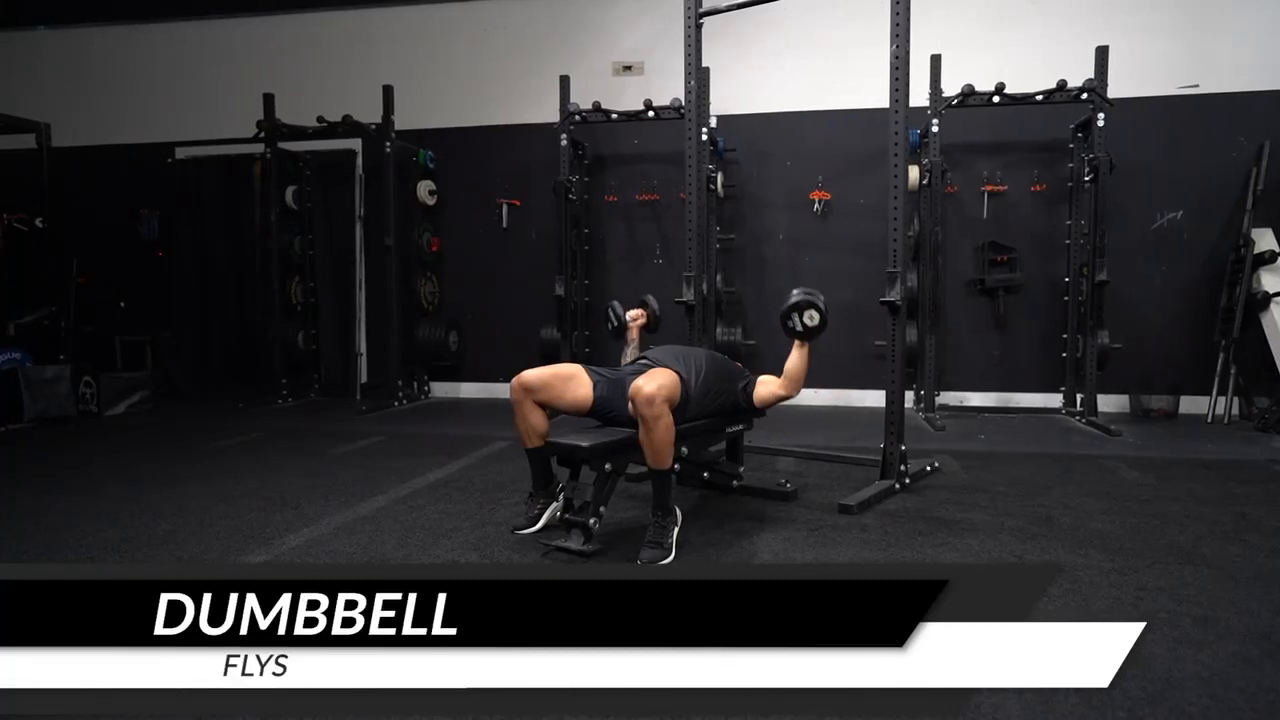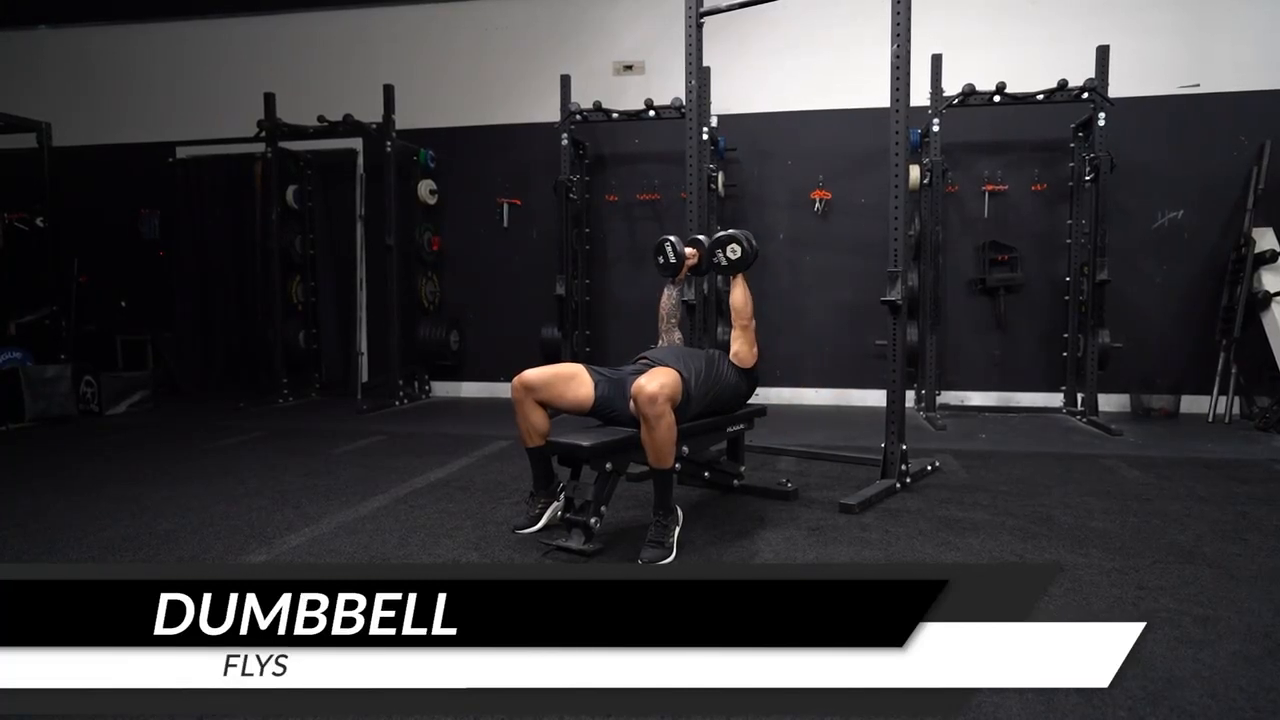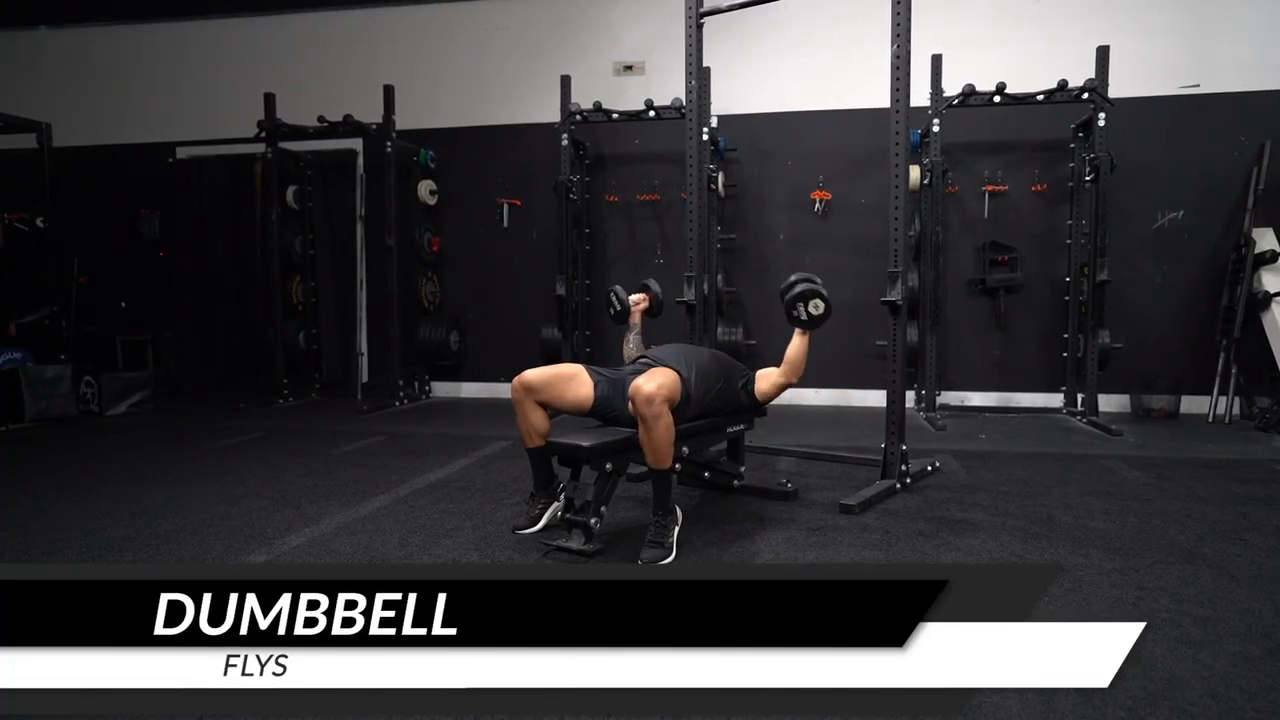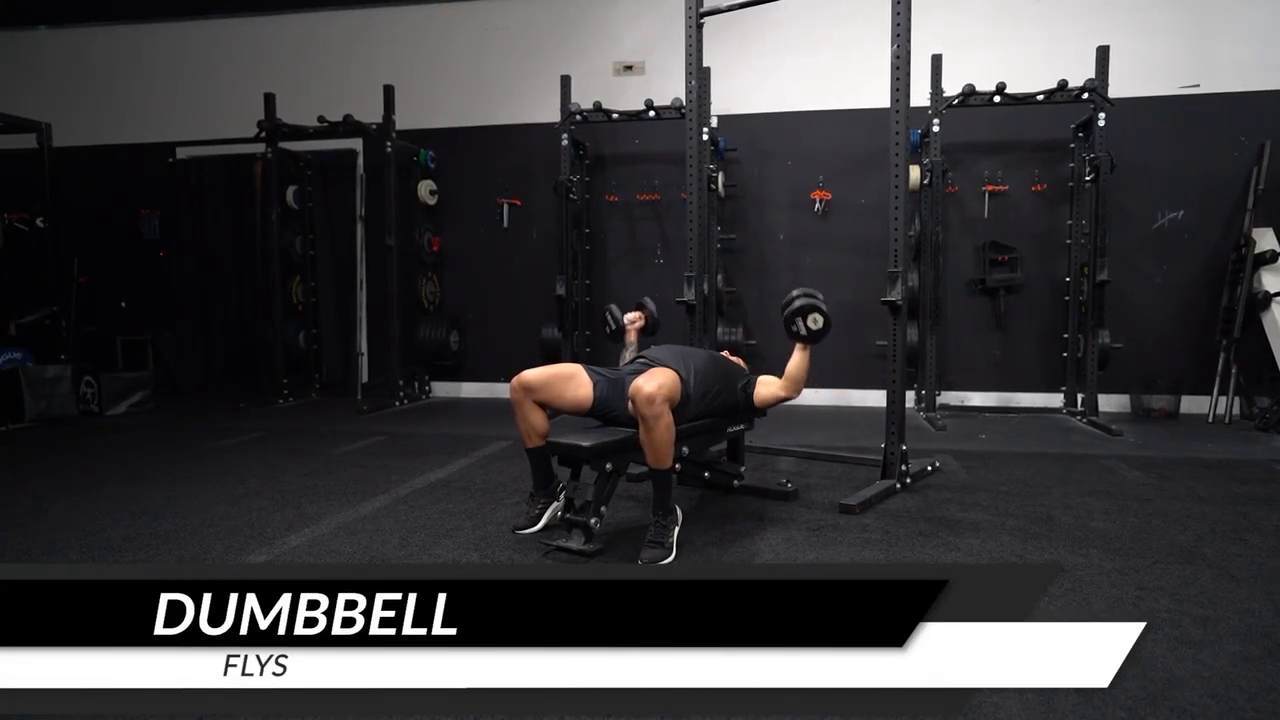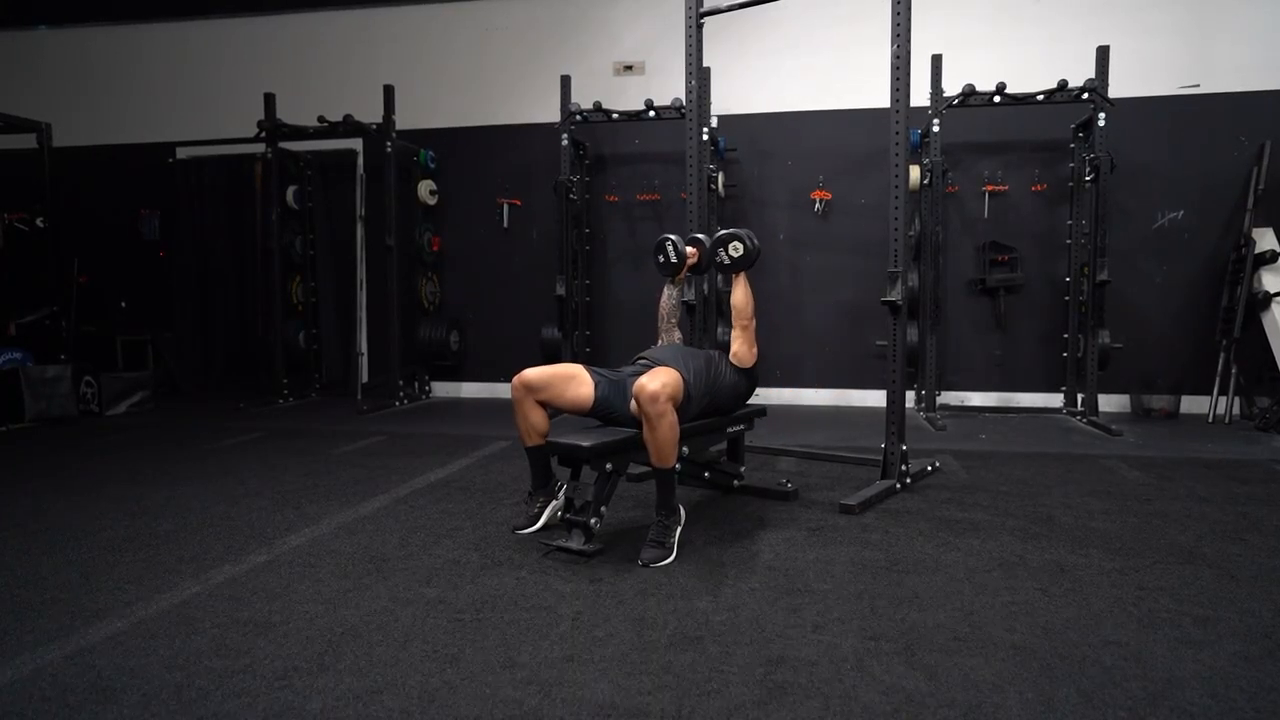
dt=1s
person 1, frame 1
left shoulder: (742, 385)
left elbow: (787, 387)
left wrist: (801, 341)
right wrist: (634, 332)
left hip: (651, 394)
right hip: (631, 376)
left knee: (647, 393)
right knee: (525, 385)
left ankle: (664, 515)
right ankle: (545, 492)
person 1, frame 2
left shoulder: (738, 378)
right shoulder: (694, 360)
left elbow: (743, 324)
right elbow: (669, 324)
left wrist: (736, 273)
right wrist: (678, 274)
left hip: (656, 392)
right hip: (625, 379)
left knee: (649, 393)
right knee: (525, 385)
left ankle: (666, 516)
right ankle: (547, 493)
person 1, frame 3
left shoulder: (743, 384)
left elbow: (787, 376)
right elbow: (633, 363)
left wrist: (802, 328)
right wrist: (636, 316)
left hip: (651, 394)
right hip: (623, 384)
left knee: (647, 394)
right knee: (525, 385)
left ankle: (665, 517)
right ankle: (547, 494)
person 1, frame 4
left shoulder: (741, 383)
left elbow: (787, 388)
left wrist: (802, 343)
right wrist: (631, 335)
left hip: (651, 393)
right hip: (628, 377)
left knee: (647, 392)
right knee: (524, 385)
left ankle: (665, 515)
right ankle: (546, 493)
person 1, frame 5
left shoulder: (737, 379)
right shoulder: (695, 360)
left elbow: (744, 324)
right elbow: (668, 324)
left wrist: (738, 272)
right wrist: (678, 274)
left hip: (656, 391)
right hip: (621, 381)
left knee: (652, 392)
right knee: (525, 384)
left ankle: (668, 514)
right ankle: (545, 492)
